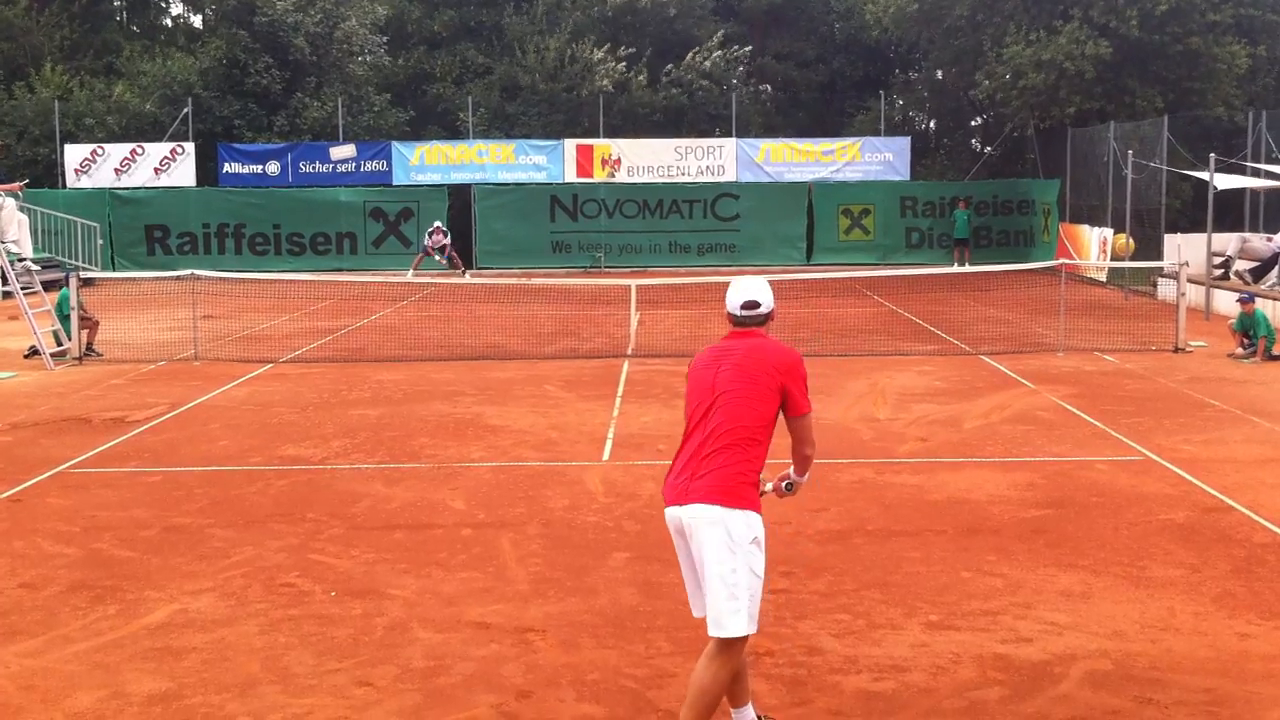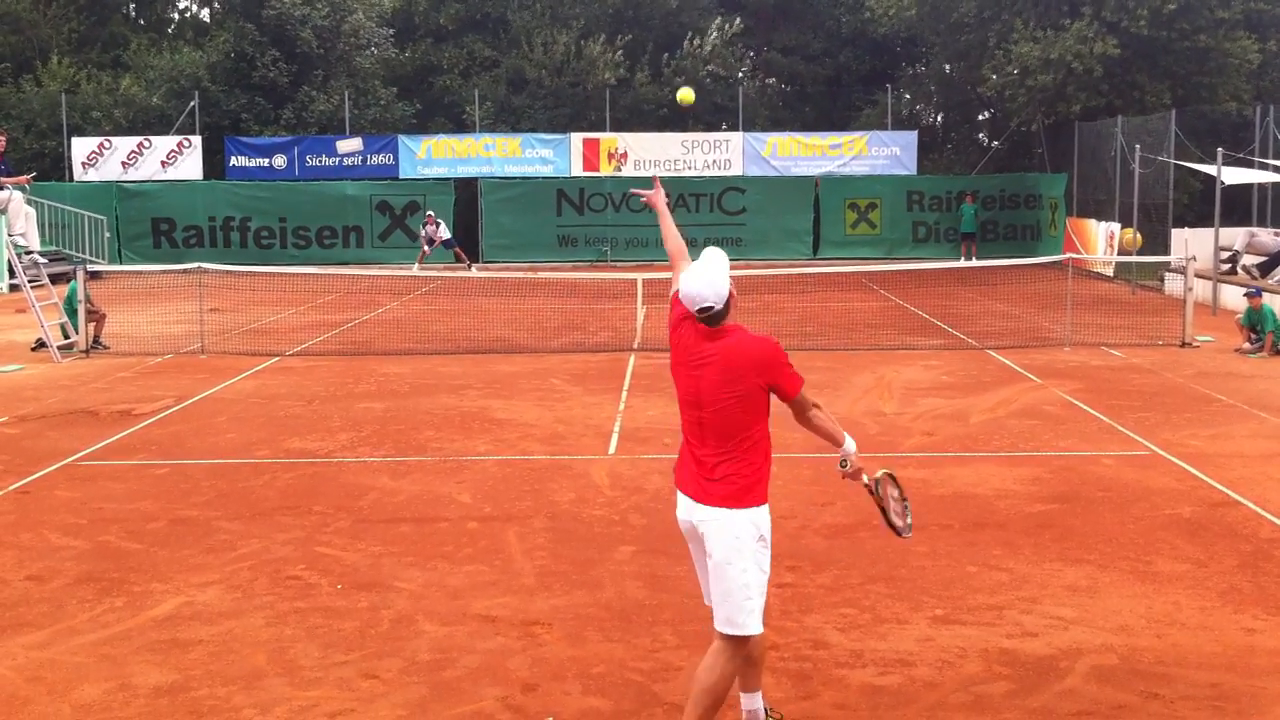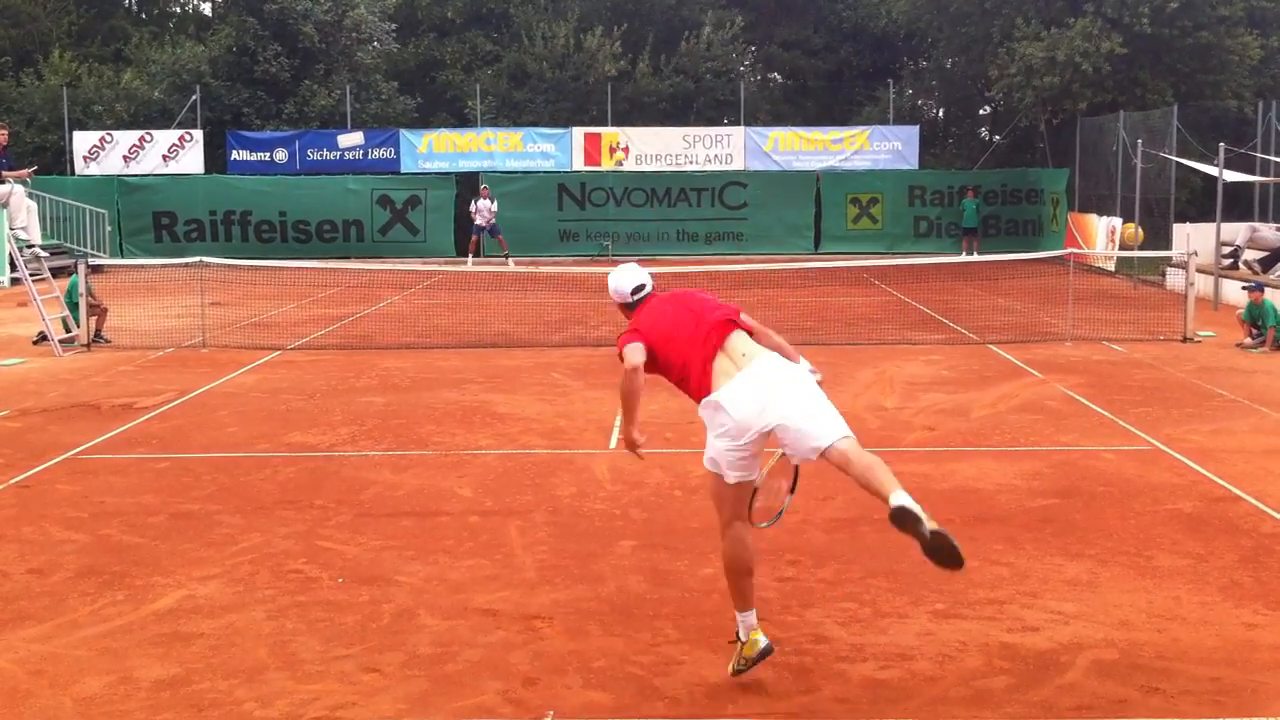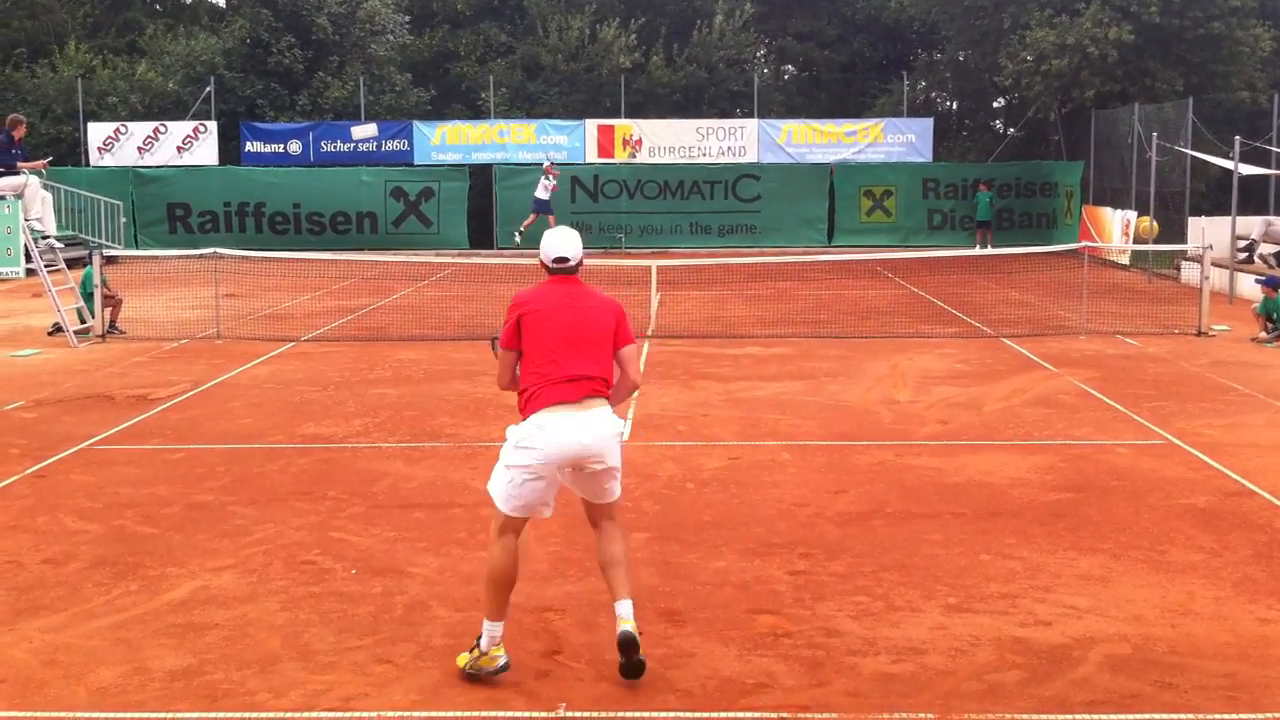
dt=1s
person 1, frame 1
left shoulder: (702, 359)
right shoulder: (784, 359)
right elbow: (805, 446)
right wrist: (797, 477)
left hip: (679, 501)
right hip: (726, 506)
left knee: (730, 627)
right knee: (729, 636)
person 1, frame 2
left shoulder: (681, 330)
right shoulder: (760, 351)
left elbow: (680, 260)
right elbow: (807, 408)
left wrist: (662, 208)
right wrist: (848, 447)
left hip: (691, 503)
right hip: (735, 512)
left knee: (748, 621)
right knee: (735, 638)
person 1, frame 3
left shoulder: (634, 333)
right shoulder: (693, 297)
left elbow: (631, 367)
right elbow: (762, 332)
left wrist: (629, 425)
right wrist: (801, 364)
left hip: (730, 407)
right hip: (773, 376)
left knee: (733, 523)
right knee: (847, 453)
left ankle: (749, 636)
right ankle: (905, 508)
person 1, frame 4
left shoulder: (524, 303)
right shoulder: (610, 307)
left elbow: (505, 380)
right elbow: (633, 379)
left hip: (544, 429)
right hip: (598, 426)
left knee: (504, 532)
right knee: (605, 522)
left ankle: (491, 647)
right ankle: (624, 625)
